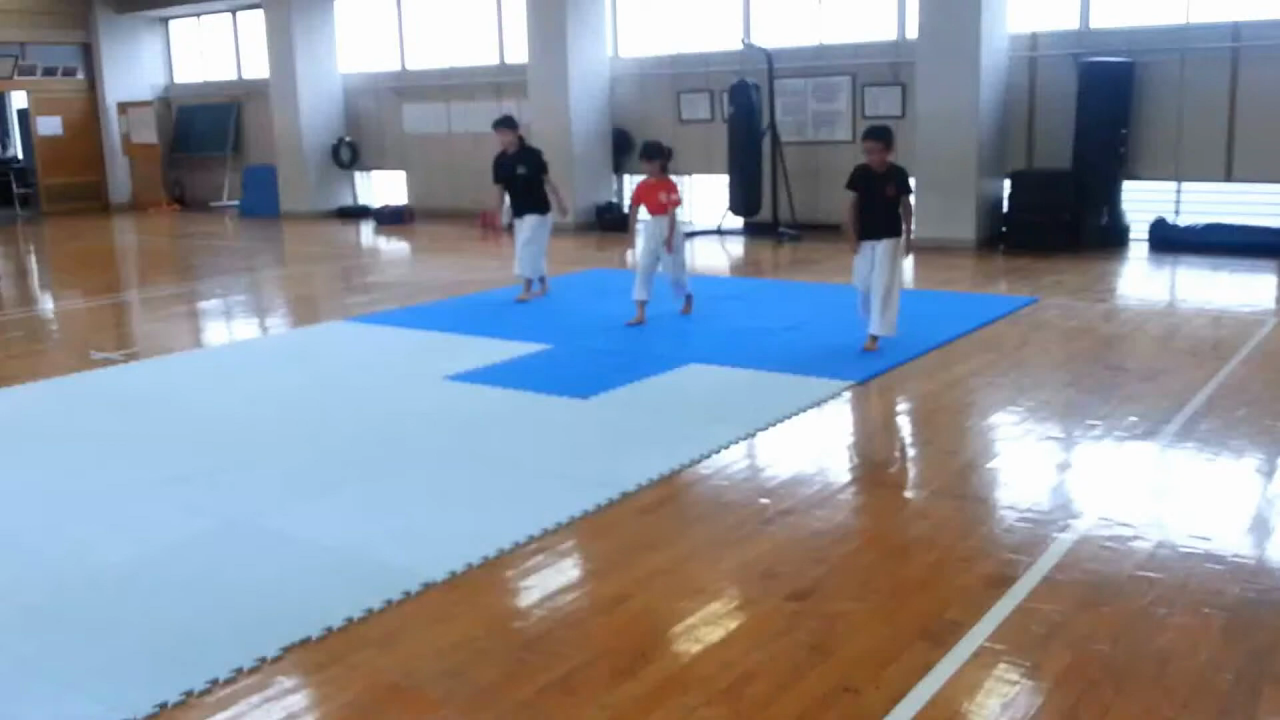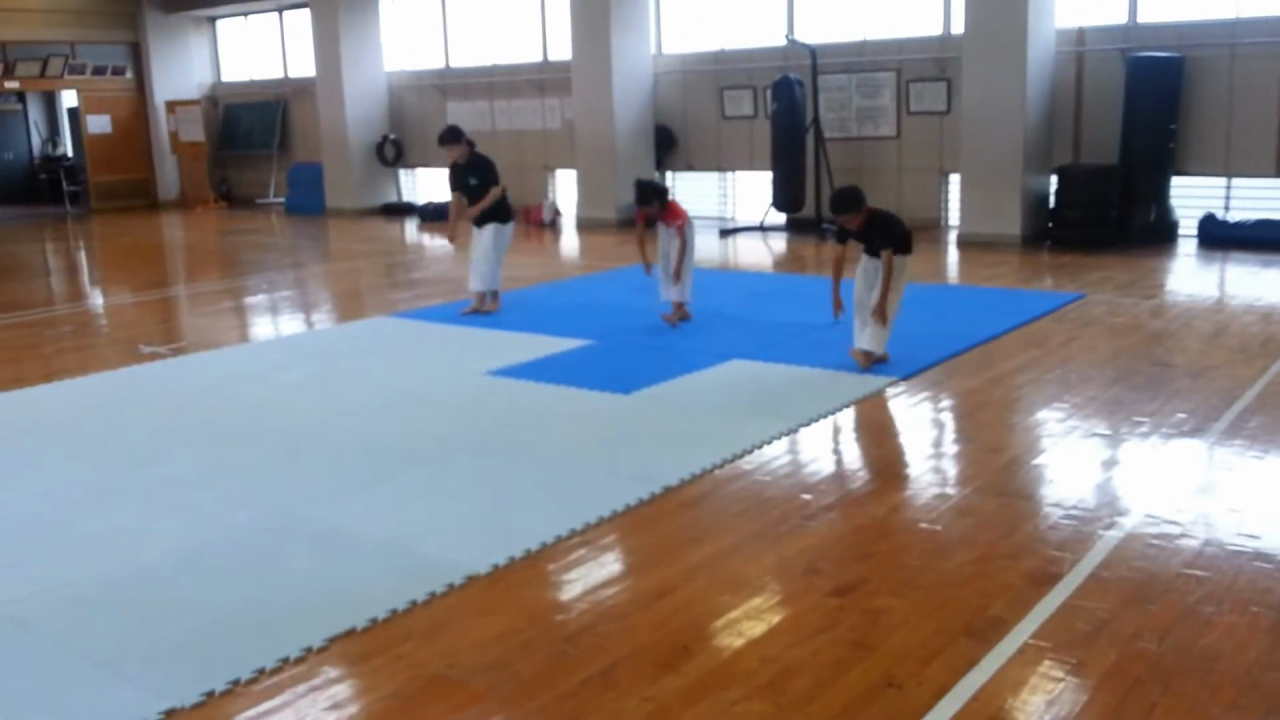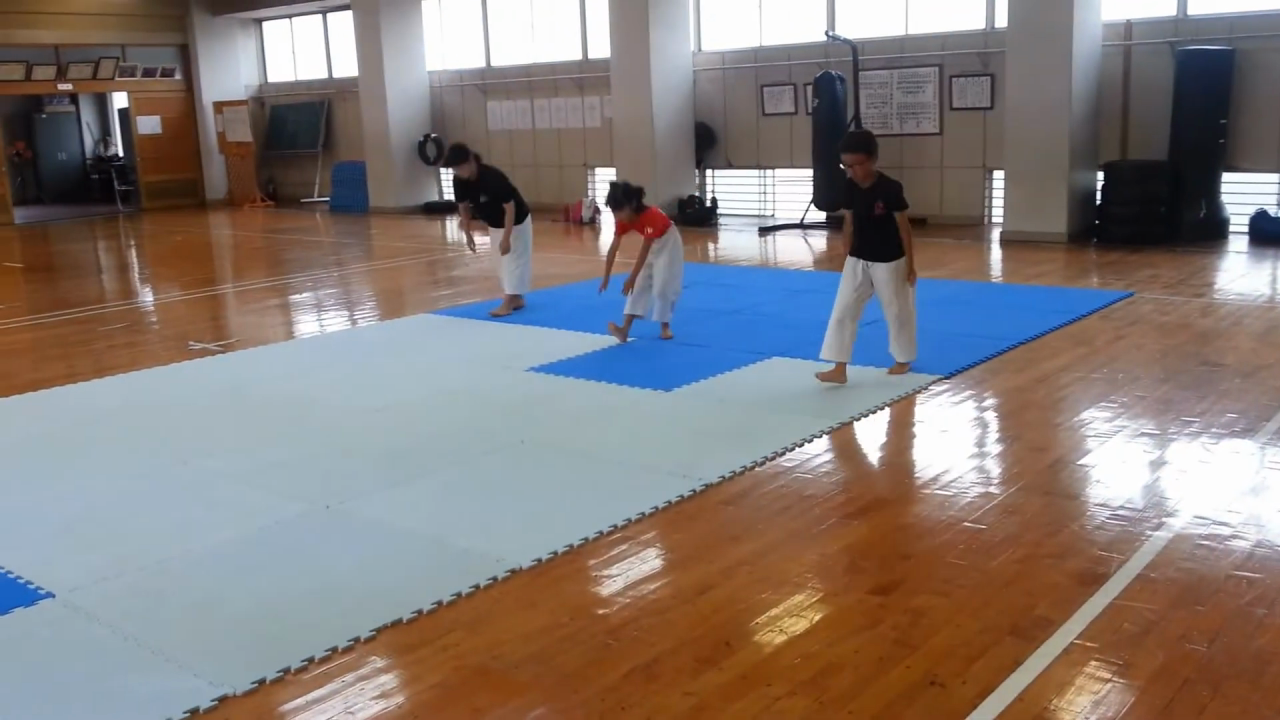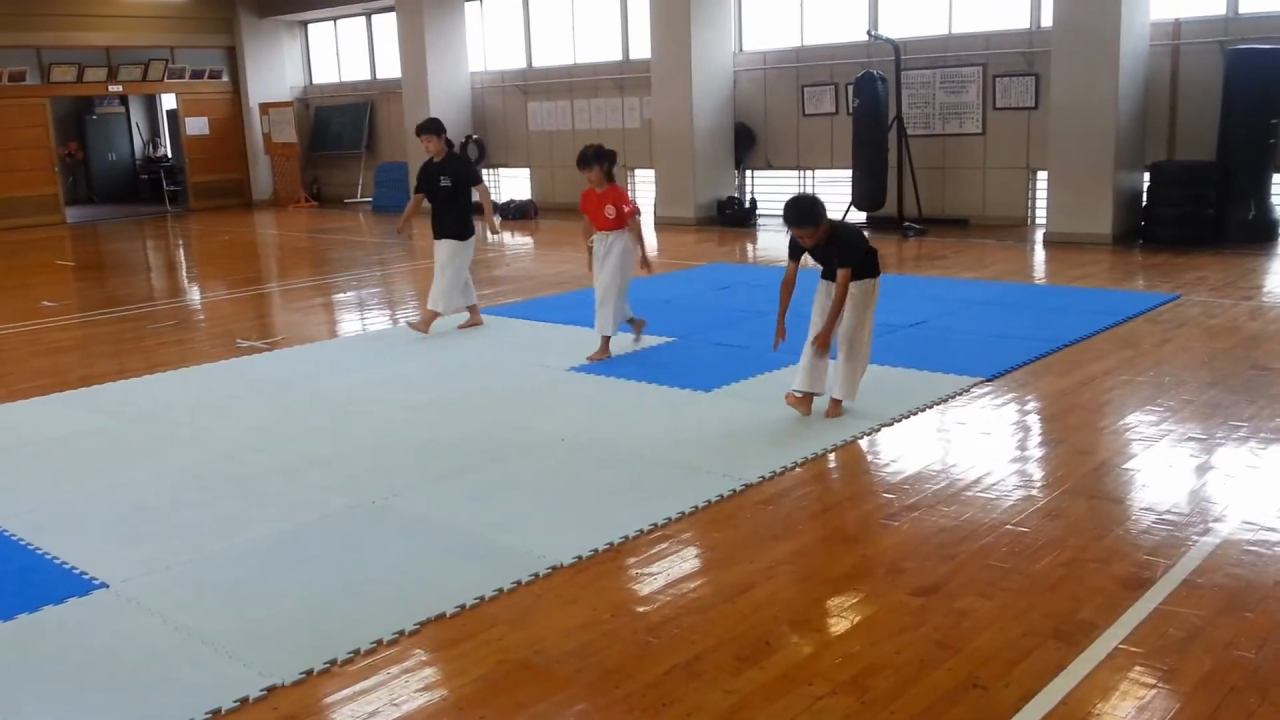
dt=1s
person 1, frame 1
left shoulder: (898, 175)
right shoulder: (860, 173)
left elbow: (906, 207)
right elbow: (853, 205)
left wrist: (908, 236)
right wrist: (852, 234)
left hip: (889, 238)
right hip: (864, 238)
left knee: (884, 286)
right knee: (863, 284)
left ankle: (875, 334)
right ankle: (875, 323)
person 1, frame 2
left shoulder: (883, 222)
right shoulder: (845, 226)
left elbow: (888, 263)
right elbow: (838, 259)
left wrist: (882, 301)
right wrist: (836, 295)
left hip: (897, 252)
right hip: (870, 255)
left knee: (882, 305)
right knee: (861, 299)
left ankle: (871, 348)
right ankle: (876, 348)
person 1, frame 3
left shoulder: (890, 189)
right shoulder: (849, 187)
left elbow: (903, 225)
left wrist: (909, 262)
right wrist: (848, 252)
left hip: (888, 261)
right hip: (857, 259)
left knee: (897, 311)
right knee: (844, 310)
left ankle: (903, 359)
right ankle: (839, 368)
person 1, frame 4
left shoulder: (845, 239)
right shoulder: (798, 239)
left elbow: (842, 289)
right elbow: (789, 280)
left wrist: (828, 332)
right wrist: (780, 322)
left hip: (861, 279)
right hip: (830, 279)
left knee: (850, 339)
right knee: (815, 337)
left ankle: (837, 399)
right ankle: (805, 398)
person 2, frame 1
left shoulder: (532, 154)
right shoulder: (500, 161)
left elbow: (547, 179)
right elbow: (500, 187)
left wrist: (559, 202)
right wrist: (498, 210)
left hip: (538, 210)
right hip: (519, 212)
left knee: (527, 246)
right knee: (533, 249)
left ankle: (527, 288)
right ankle: (542, 284)
person 2, frame 2
left shoulder: (483, 163)
right shoulder: (455, 169)
left elbow: (497, 190)
right elbow: (456, 198)
left wrist: (475, 210)
right wrist: (452, 226)
left hip: (498, 218)
right hip: (479, 220)
left knee: (487, 257)
right knee: (476, 259)
left ankle: (493, 299)
right ankle: (479, 300)
person 2, frame 3
left shoulder: (493, 178)
right shoulder: (459, 181)
left elbow: (510, 208)
right elbow: (463, 207)
left wrist: (506, 238)
right wrist: (468, 233)
left hip: (516, 220)
right hip: (494, 223)
left knee: (513, 260)
right knee: (503, 261)
left ankle: (508, 303)
right ankle: (517, 297)
person 2, frame 4
left shoulder: (460, 164)
right shoulder: (426, 169)
left elbow: (482, 189)
right elbow: (418, 197)
left wrist: (489, 218)
right wrist: (405, 219)
left hip: (459, 231)
right hip: (441, 232)
left knee: (446, 276)
right knee: (458, 275)
left ankle: (426, 322)
right ankle: (475, 315)
person 3, frame 1
left shoulder: (669, 185)
right shoulder: (642, 186)
left elbow: (672, 213)
right elbow: (634, 211)
left wrist: (669, 237)
right wrist: (632, 232)
left hip: (667, 228)
right hip: (650, 229)
left knee: (674, 270)
right knee: (643, 270)
left ankle: (688, 298)
right ankle: (641, 313)
person 3, frame 2
left shoulder: (672, 209)
right shoulder: (643, 209)
left elbow: (682, 239)
right elbow: (640, 234)
left wrist: (679, 267)
right wrist: (645, 260)
left hip: (681, 229)
right hip: (664, 229)
left knee: (677, 272)
right knee: (664, 270)
left ankle: (679, 308)
right ankle: (681, 308)
person 3, frame 3
left shoulder: (650, 216)
right shoulder: (623, 219)
left elbow: (644, 251)
right elbow: (613, 249)
left wrist: (631, 278)
right wrist: (606, 277)
left hip: (668, 242)
right hip: (651, 246)
left knee: (662, 286)
right knee: (640, 285)
left ankle: (665, 326)
right ankle: (625, 330)
person 3, frame 4
left shoulder: (618, 194)
right shoulder: (587, 196)
left elbow: (634, 225)
left wrist: (643, 255)
right wrist: (590, 255)
left hip: (618, 245)
right hip: (599, 246)
left knee: (609, 295)
right knee: (604, 295)
left ankle: (604, 347)
right ankle: (635, 323)
